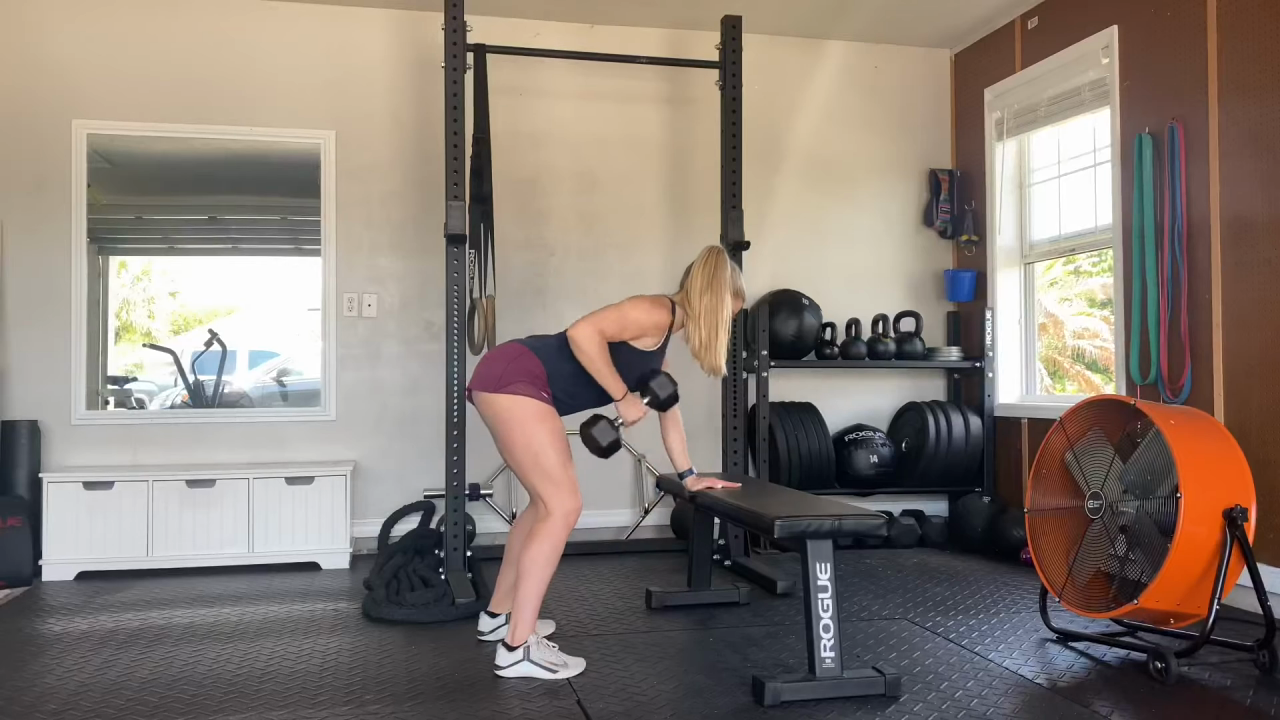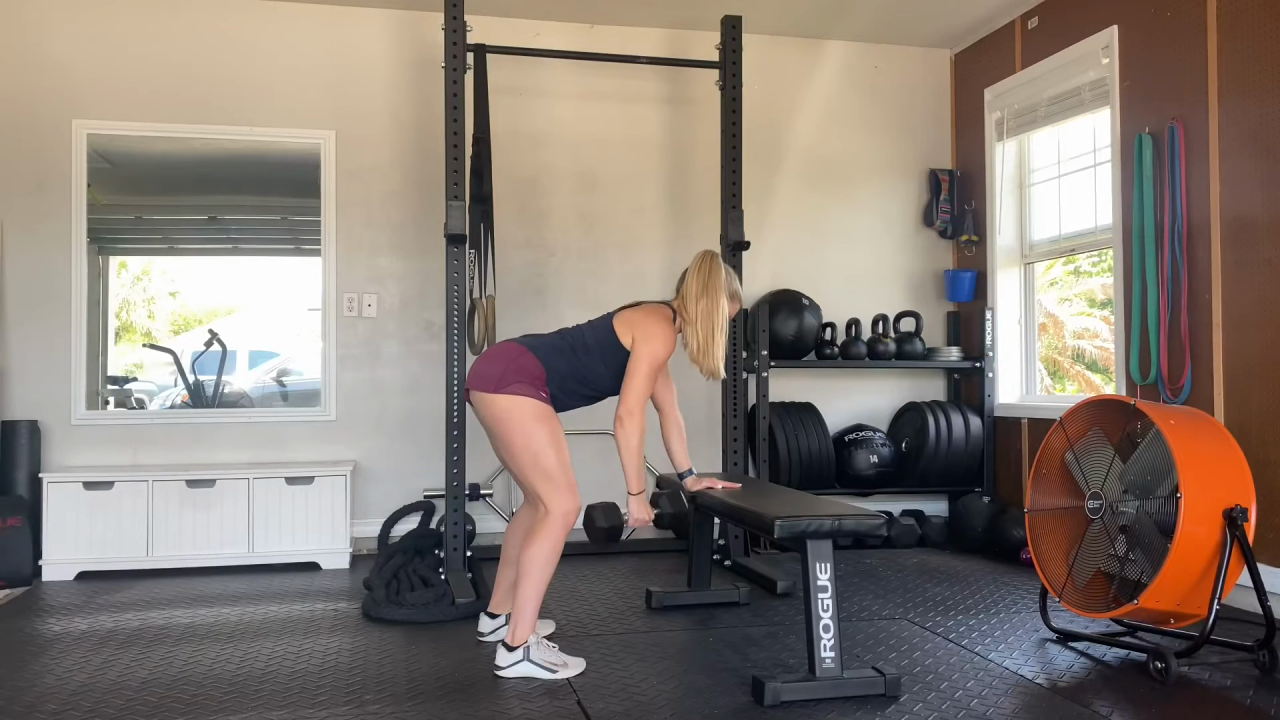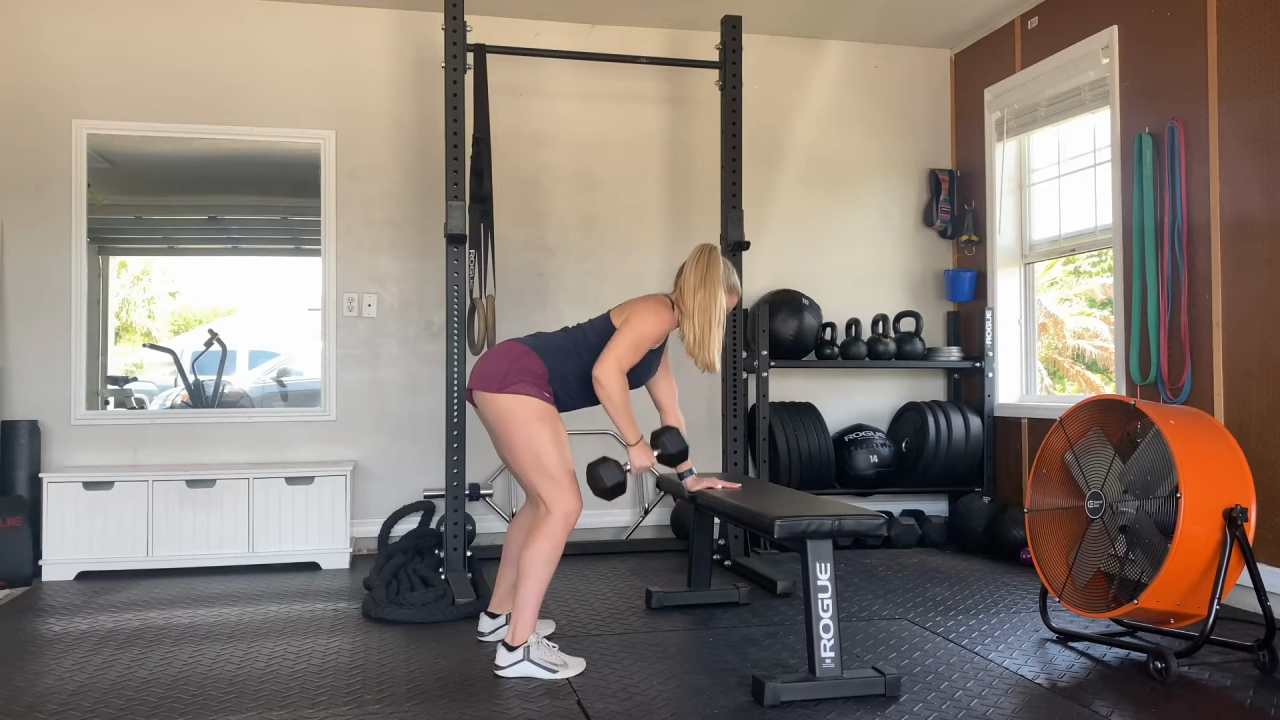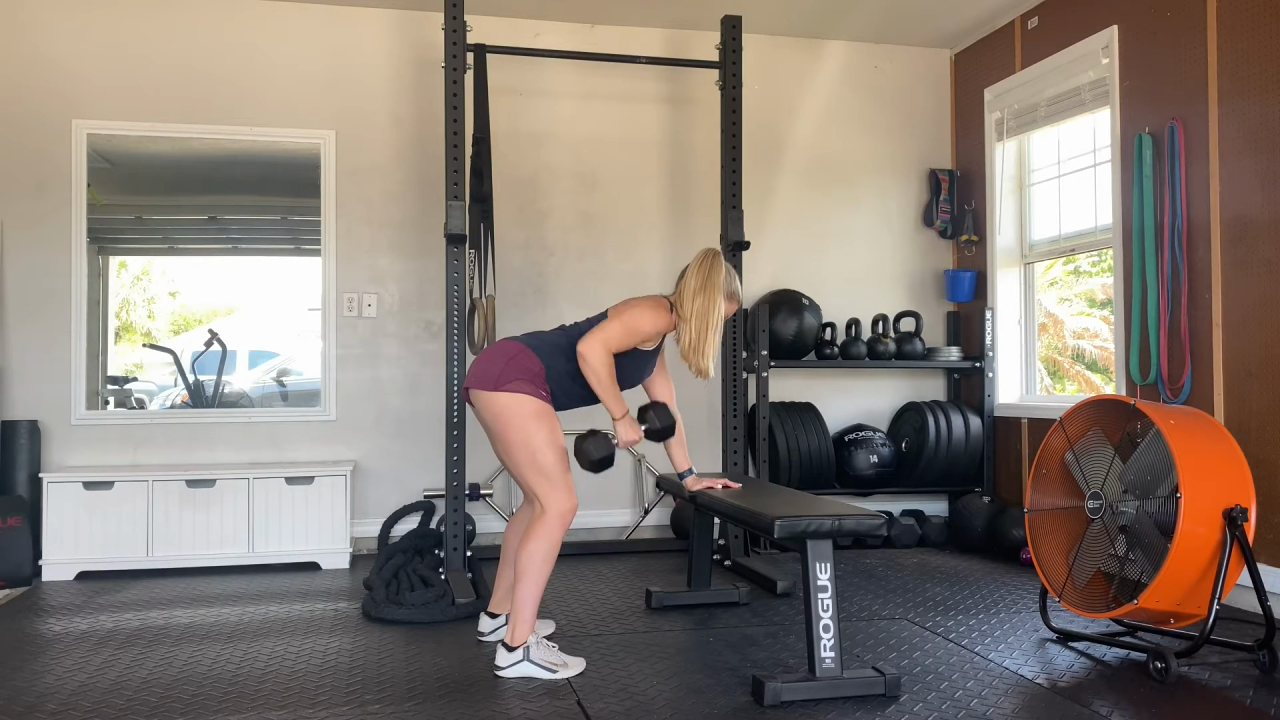
dt=0.7s
person 1, frame 1
left shoulder: (660, 330)
right shoulder: (656, 312)
left elbow: (666, 406)
right elbow: (582, 333)
left wrist: (688, 476)
right wrist: (624, 398)
left hip: (508, 380)
right hip: (515, 378)
left knee: (547, 502)
right knee: (563, 507)
left ankle: (499, 615)
right ankle: (518, 649)
person 1, frame 2
left shoulder: (655, 325)
right shoulder: (659, 328)
left elbow: (667, 408)
right elbow: (629, 416)
left wrist: (688, 477)
right wrist: (637, 495)
left hip: (502, 377)
right hip: (513, 379)
left knee: (541, 502)
right knee: (561, 508)
left ankle: (498, 615)
right ankle: (518, 647)
person 1, frame 3
left shoulder: (657, 330)
right shoulder: (657, 314)
left elbow: (668, 406)
right elbow: (605, 375)
left wrist: (686, 475)
right wrist: (636, 445)
left hip: (508, 379)
right hip: (515, 378)
left knee: (544, 501)
right knee: (563, 507)
left ankle: (499, 615)
right ankle: (518, 647)
person 1, frame 4
left shoulder: (654, 333)
right shoulder: (655, 315)
left elbow: (666, 407)
right elbow: (589, 348)
left wrist: (687, 475)
right wrist: (622, 418)
left hip: (504, 377)
right hip: (512, 377)
left knee: (542, 500)
right knee: (558, 506)
left ankle: (499, 614)
right ankle: (517, 647)
